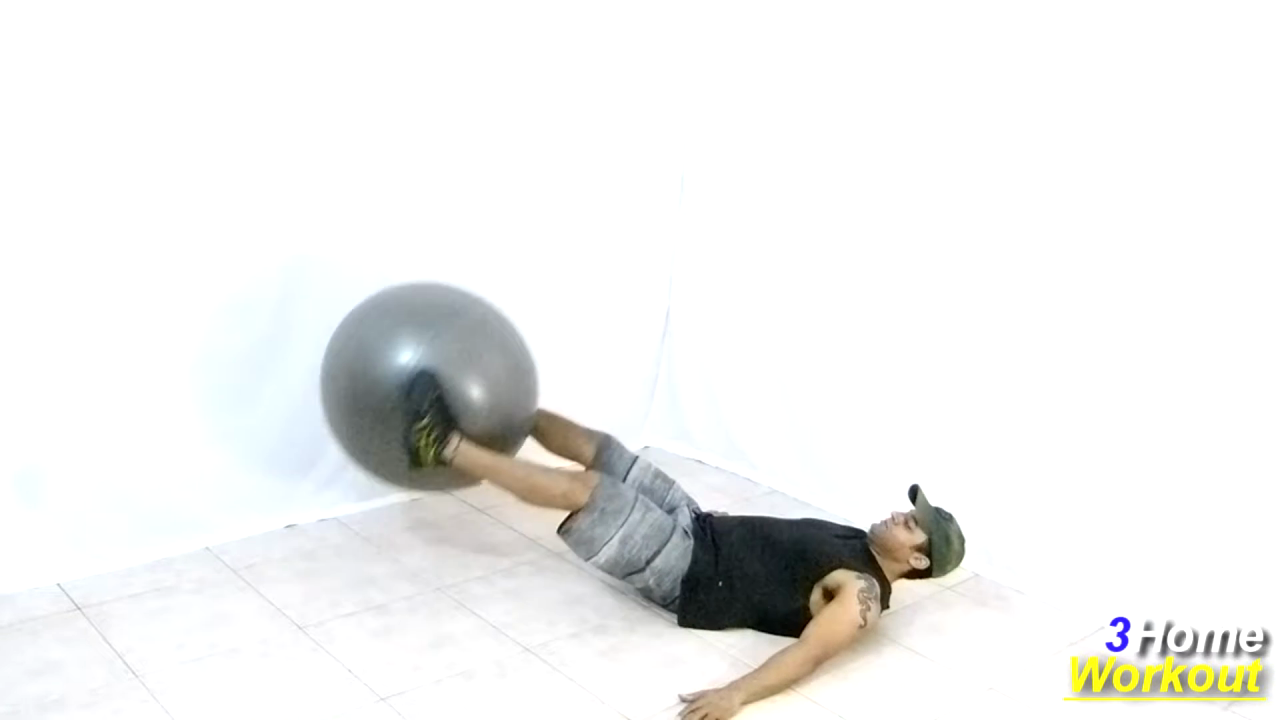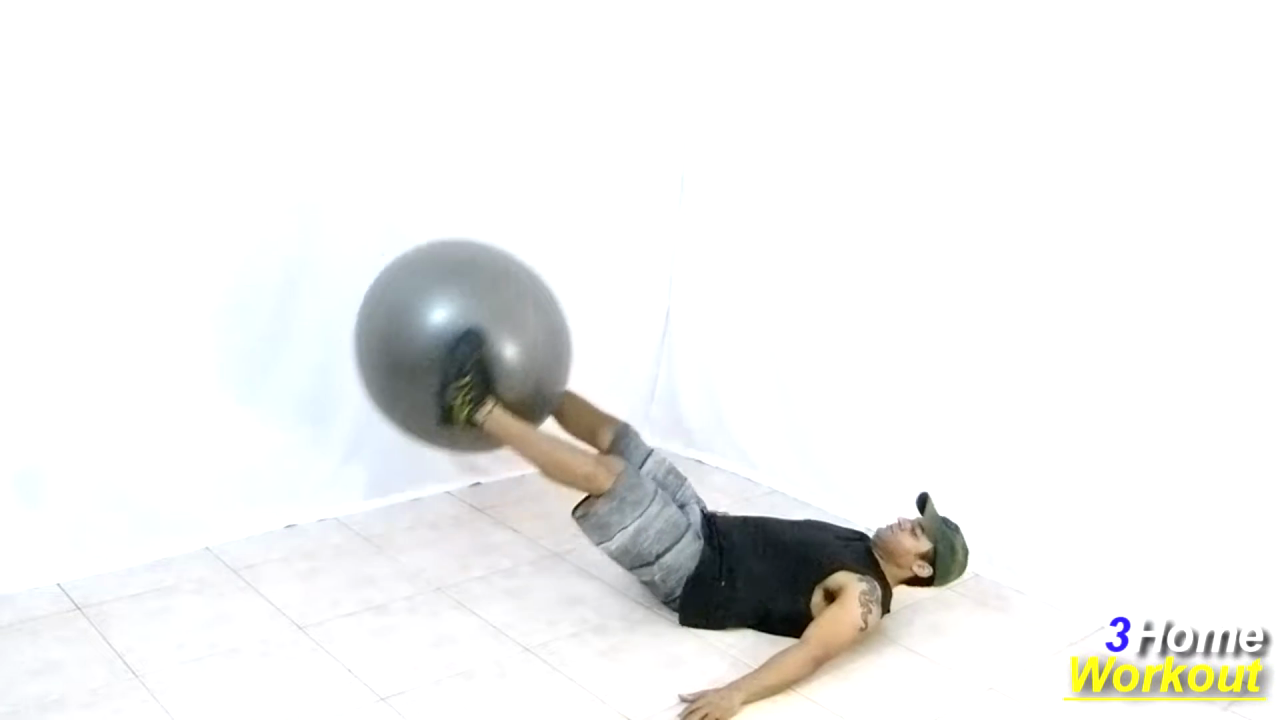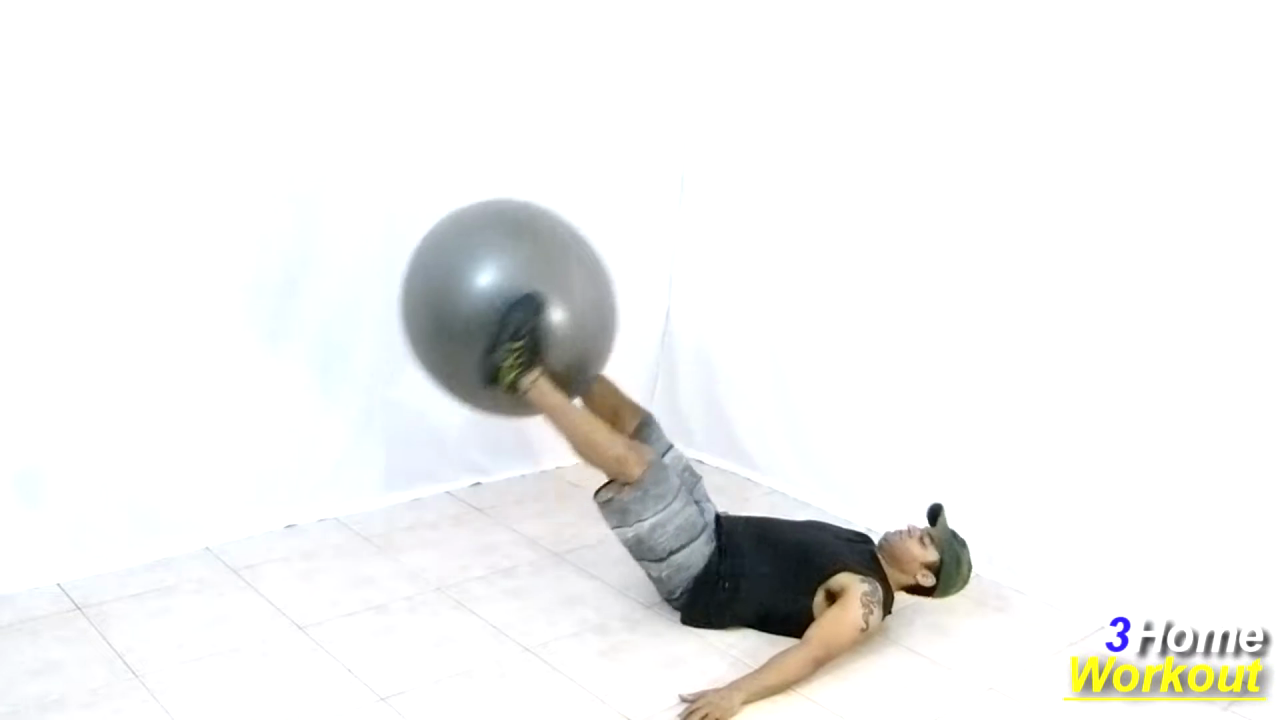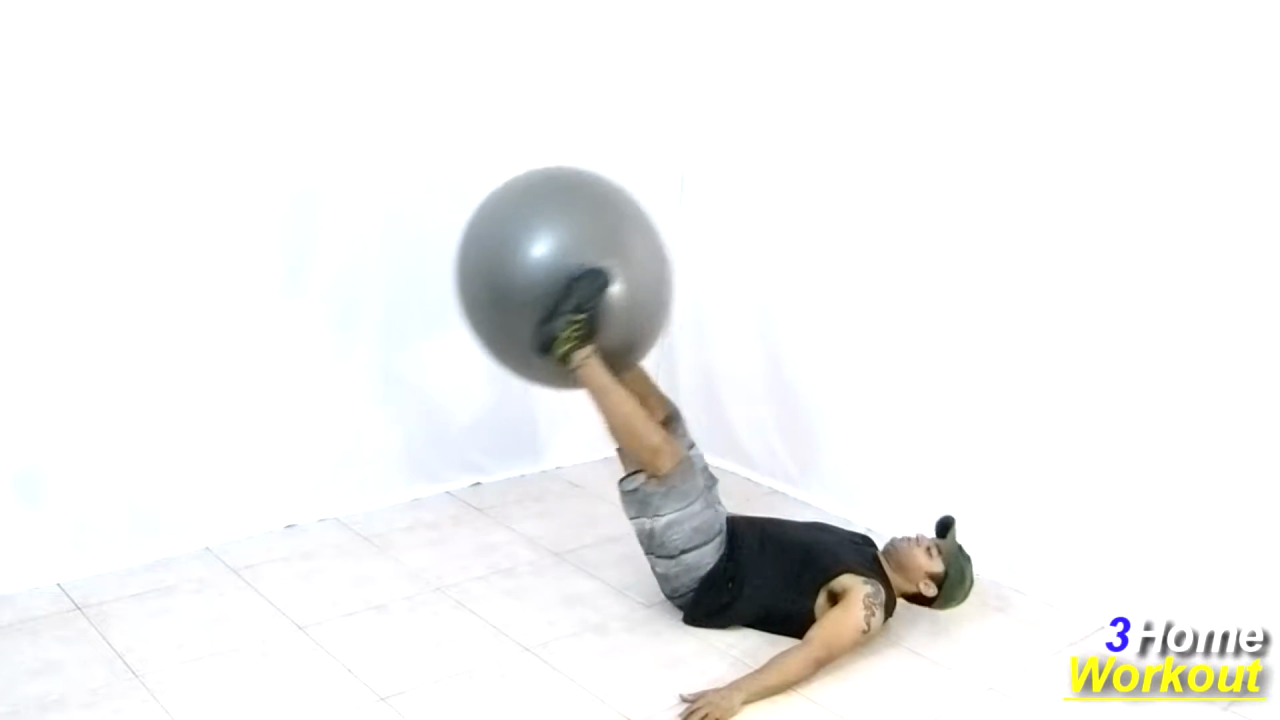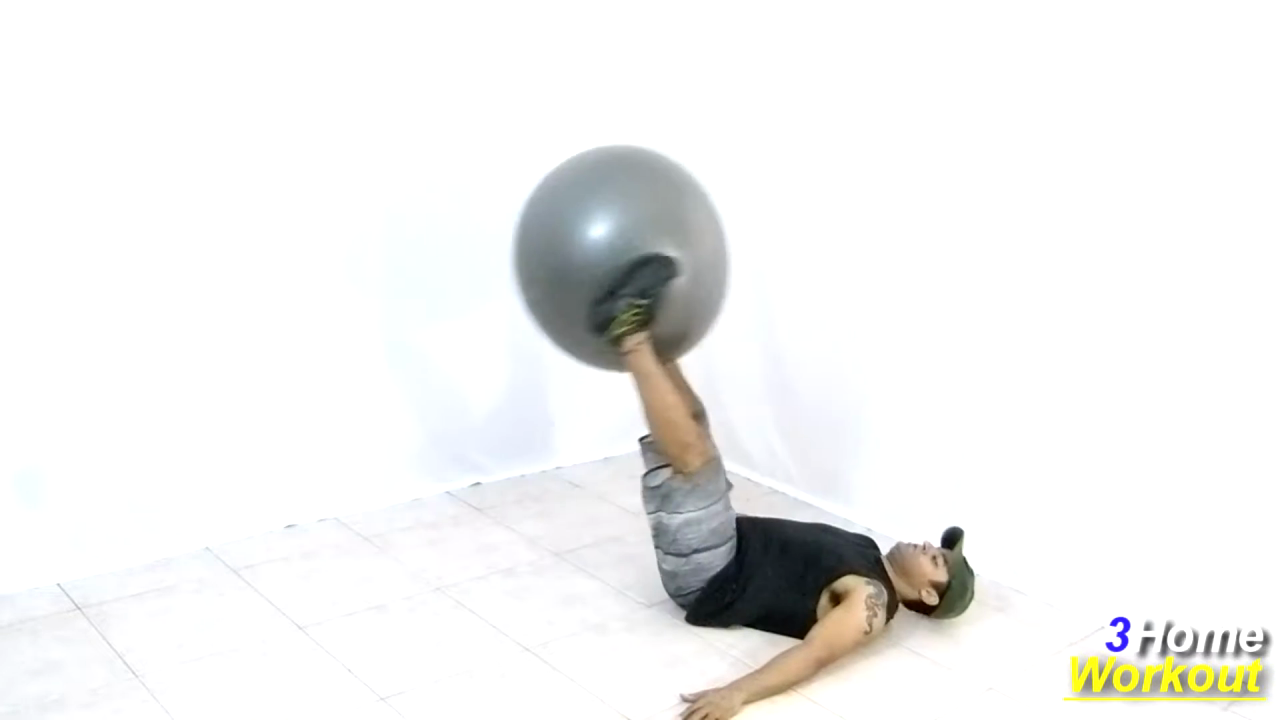
dt=0.1s
person 1, frame 1
left shoulder: (862, 595)
right shoulder: (852, 542)
left elbow: (810, 652)
left hip: (693, 574)
right hip: (701, 530)
left knee: (583, 490)
right knee: (596, 447)
left ankle: (447, 446)
person 1, frame 2
left shoulder: (862, 599)
right shoulder: (856, 545)
left elbow: (808, 654)
left hip: (698, 579)
right hip: (707, 532)
left knee: (604, 474)
right knee: (612, 434)
left ankle: (478, 408)
person 1, frame 3
left shoulder: (864, 599)
right shoulder: (860, 548)
left elbow: (811, 654)
left hip: (704, 579)
right hip: (718, 532)
left knee: (632, 461)
right knee: (635, 422)
left ankle: (525, 375)
right ankle: (542, 364)
person 1, frame 4
left shoulder: (866, 602)
right shoulder: (859, 548)
left elbow: (810, 655)
left hip: (707, 581)
right hip: (725, 541)
left knee: (662, 453)
right knee: (663, 420)
left ankle: (575, 349)
right ankle: (580, 340)
person 1, frame 5
left shoulder: (868, 602)
right shoulder: (866, 553)
left elbow: (815, 653)
left hip: (708, 580)
left knee: (691, 451)
right knee: (689, 416)
left ankle: (629, 333)
right ankle: (633, 324)
